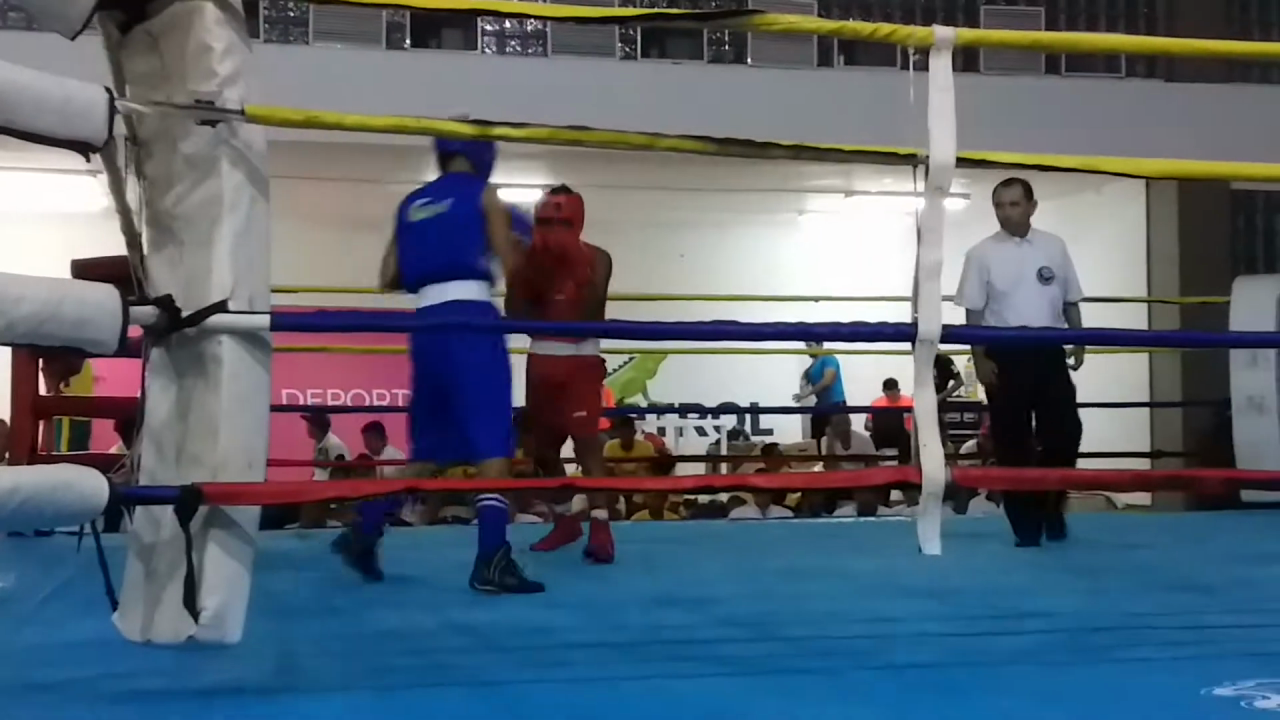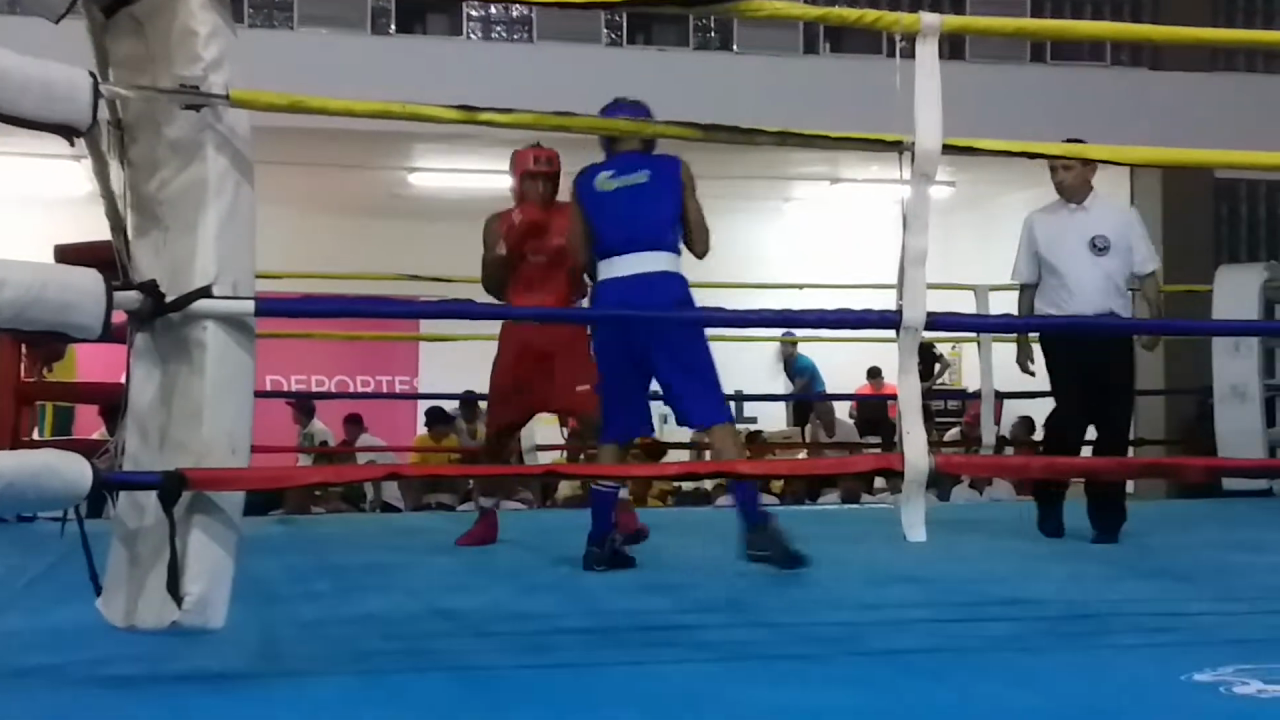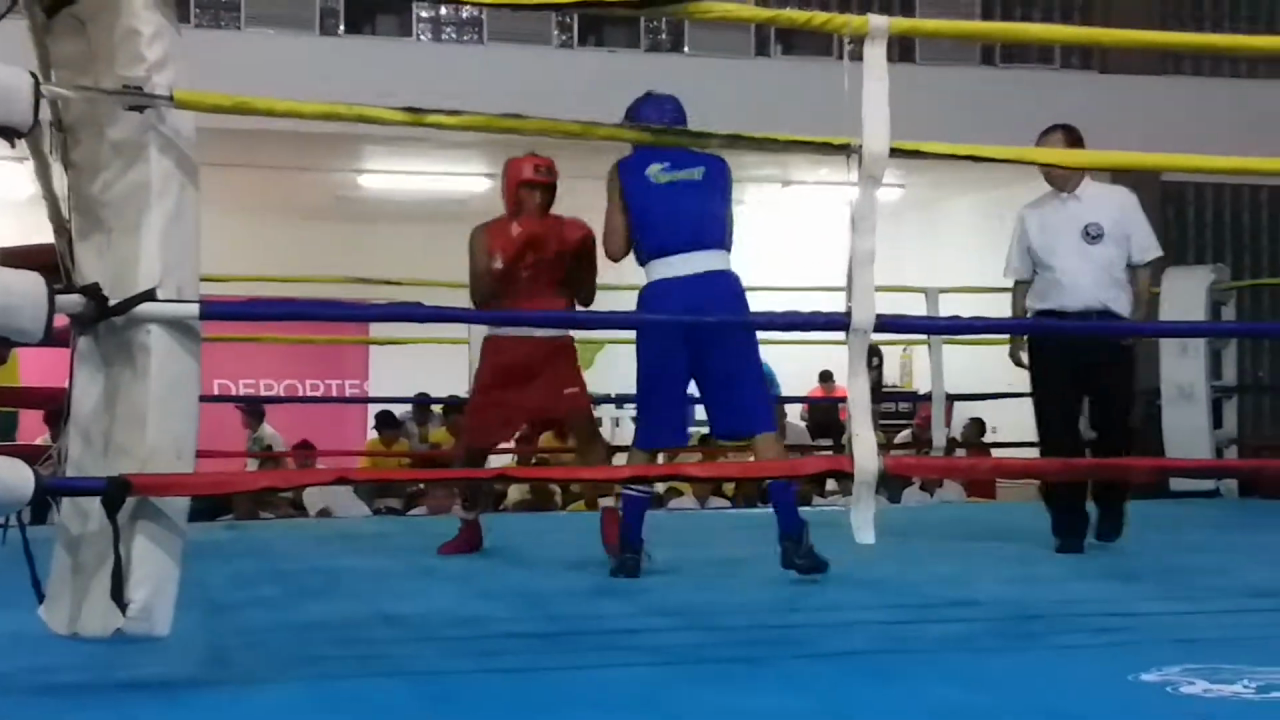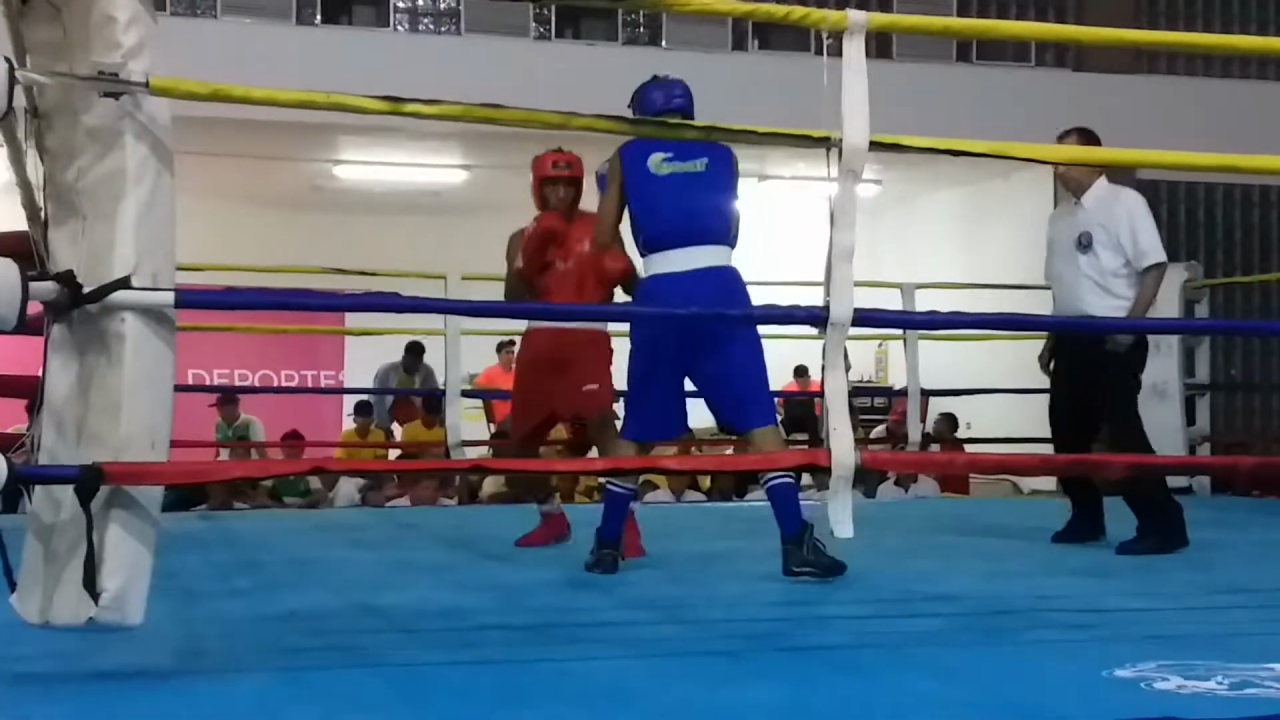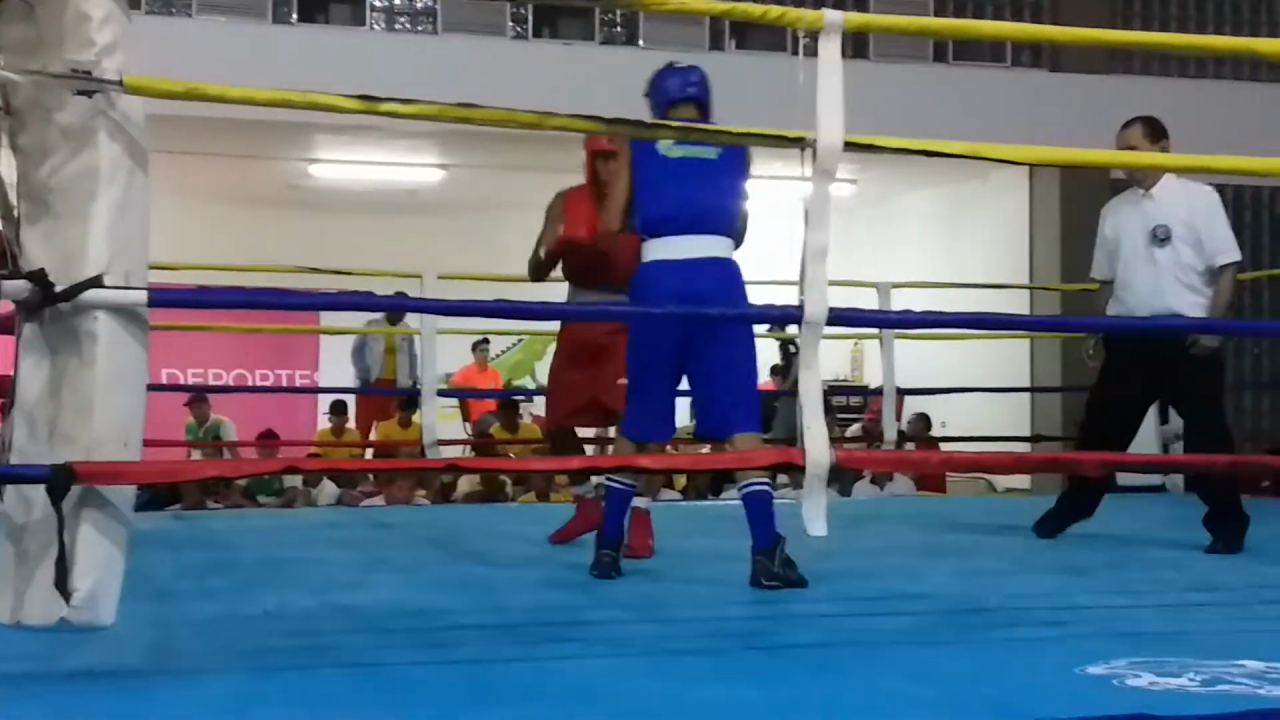
dt=0.7s
person 1, frame 1
left shoulder: (411, 203)
right shoulder: (482, 195)
left elbow: (388, 278)
right elbow: (510, 264)
right wrist: (515, 244)
left hip: (427, 323)
right hip: (470, 320)
left knee: (430, 450)
right knee: (494, 443)
left ankle: (363, 534)
right ankle: (493, 560)
person 1, frame 2
left shoulder: (586, 182)
right shoulder: (673, 168)
left elbow: (583, 257)
right elbow: (700, 245)
left hip: (611, 300)
right hip: (663, 292)
left knee: (617, 429)
right knee: (713, 414)
left ankle: (600, 542)
right ankle: (756, 528)
person 1, frame 3
left shoulder: (625, 172)
right shoulder: (717, 167)
left elbow: (615, 249)
left hip: (663, 300)
right hip: (719, 292)
left knee: (651, 431)
right knee: (759, 421)
left ankle: (627, 549)
right ankle: (792, 536)
person 1, frame 4
left shoulder: (626, 157)
right shoulder: (722, 156)
left elbow: (604, 238)
left wrist: (612, 196)
left hip: (661, 295)
right hip: (719, 289)
left knee: (638, 428)
right knee: (758, 418)
left ankle: (607, 545)
right ankle: (796, 537)
person 1, frame 5
left shoulder: (636, 145)
right shoulder: (734, 150)
left elbow: (611, 225)
left hip: (658, 281)
right hip: (718, 281)
left knee: (639, 422)
right knee: (740, 421)
left ankle: (607, 546)
right ankle: (766, 552)
person 2, frame 1
left shoulder: (1054, 246)
right shoulder: (983, 253)
left elbow: (1070, 301)
right elbow: (974, 311)
left wrist: (1079, 341)
right wrist: (979, 357)
left hip: (1049, 353)
right hip: (1005, 355)
left knee: (1065, 433)
right knee: (1013, 442)
left ankle: (1050, 511)
right ankle: (1026, 525)
person 2, frame 2
left shoulder: (1122, 215)
right shoulder: (1038, 221)
left elbow: (1146, 273)
right elbow: (1028, 284)
left wrist: (1154, 319)
right wrist: (1022, 339)
left hip: (1112, 331)
right hip: (1062, 333)
left knee: (1114, 425)
right knee: (1070, 417)
left ankle: (1106, 517)
right ankle: (1050, 501)
person 2, frame 3
left shoulder: (1118, 200)
right shoulder: (1031, 215)
left elbow: (1144, 262)
right elbow: (1023, 279)
left wrist: (1139, 316)
right wrist: (1016, 331)
left hip: (1108, 326)
right hip: (1053, 329)
left knee: (1113, 423)
right knee: (1057, 429)
left ankle: (1109, 506)
right ankle: (1068, 525)
person 2, frame 4
left shoulder: (1124, 203)
right shoulder: (1059, 217)
left elbow: (1154, 266)
left wrist: (1132, 324)
right wrist: (1051, 340)
left hip: (1112, 337)
right hip: (1073, 338)
left knee: (1122, 429)
right knee: (1067, 428)
left ankle: (1162, 524)
right ankle: (1088, 516)
person 2, frame 5
left shoulder: (1199, 198)
right shoulder: (1114, 211)
left elbow: (1226, 266)
right elbow: (1106, 279)
left wrist: (1215, 323)
right wrist: (1096, 332)
left hip: (1186, 333)
right hip: (1129, 334)
left knee: (1206, 430)
right knee: (1102, 424)
left ankle: (1227, 524)
right ankle: (1072, 507)
person 3, frame 1
left shoulder: (595, 258)
right shoulder: (531, 258)
left elbow: (594, 315)
right elbow: (513, 314)
left wrist: (579, 270)
right wrist: (523, 272)
left hip: (581, 361)
right hip: (541, 362)
left knee: (586, 438)
right knee: (543, 451)
left ankle: (600, 528)
right ankle: (565, 523)
person 3, frame 2
left shoulder: (575, 217)
right shoulder: (499, 224)
right elbow: (493, 287)
left wrist: (579, 250)
right wrist: (509, 243)
left hip: (567, 331)
right hip: (520, 333)
left knee: (593, 417)
right knee: (499, 427)
left ankle: (623, 513)
right ankle: (486, 518)
person 3, frame 3
left shoulder: (565, 231)
right shoulder: (487, 235)
left elbow: (585, 298)
right elbow: (480, 299)
left wrist: (584, 258)
right wrist: (508, 255)
left hip: (553, 346)
right hip: (504, 348)
left knee: (583, 423)
right knee: (474, 444)
right ankle: (470, 529)
person 3, frame 4
left shoulder: (598, 228)
right shoulder: (523, 237)
left elbow: (633, 287)
right elbow: (514, 300)
left wrist: (623, 273)
right wrist: (527, 255)
left hip: (588, 338)
right hip: (540, 342)
left knee: (599, 421)
right knee: (520, 438)
left ankle: (624, 521)
right ankle: (553, 518)
person 3, frame 5
right shoulder: (566, 202)
right elbow: (536, 272)
right wrist: (554, 247)
left hip: (626, 321)
right hip: (580, 319)
right knee: (559, 422)
left ankle: (640, 522)
right ankle: (587, 504)
